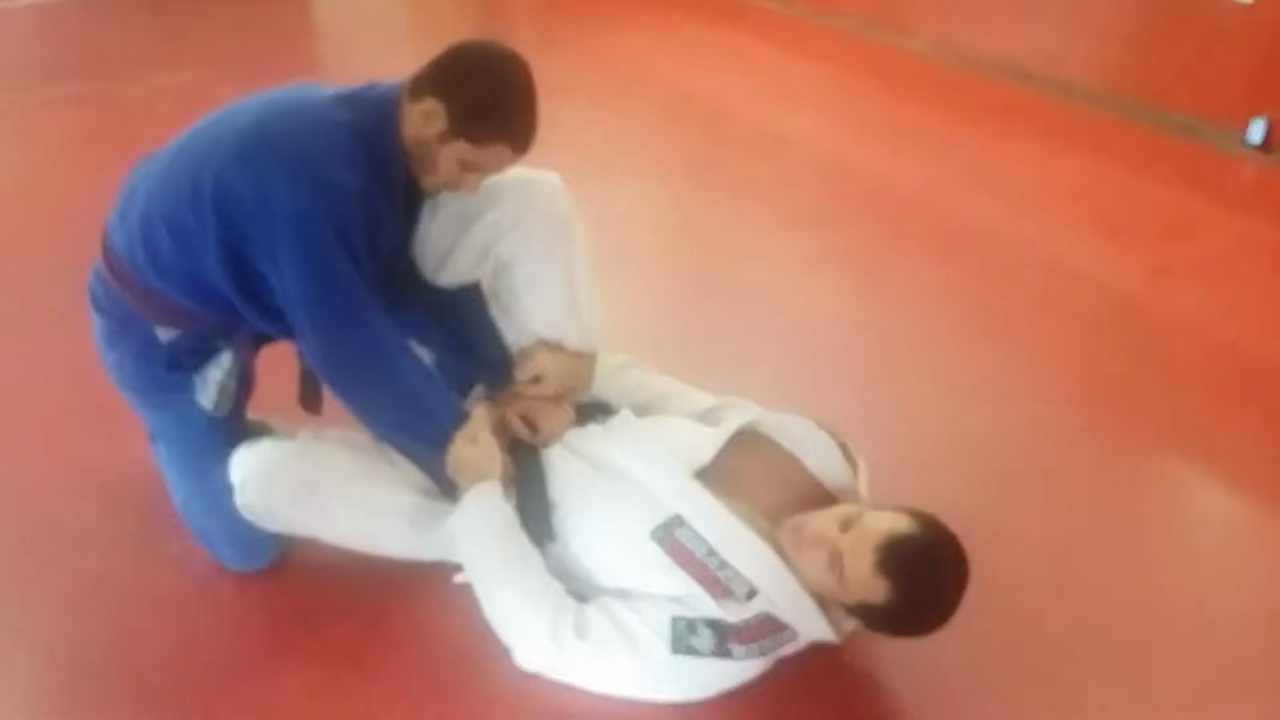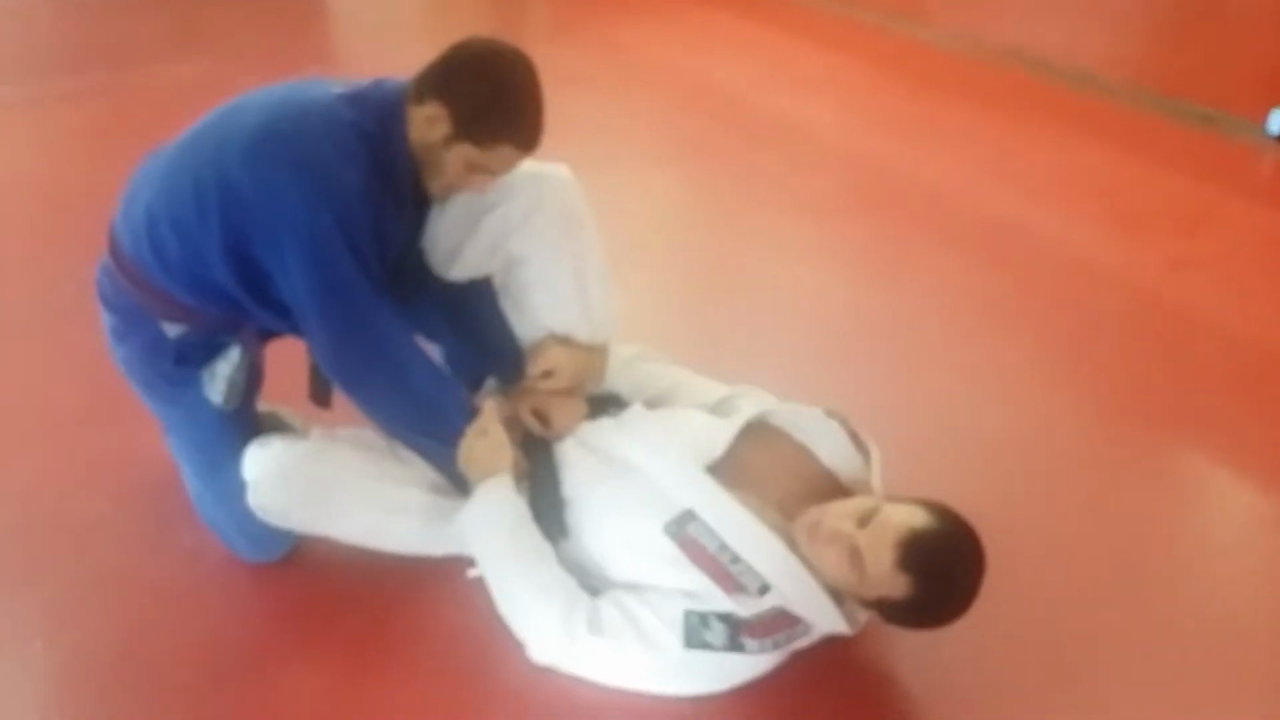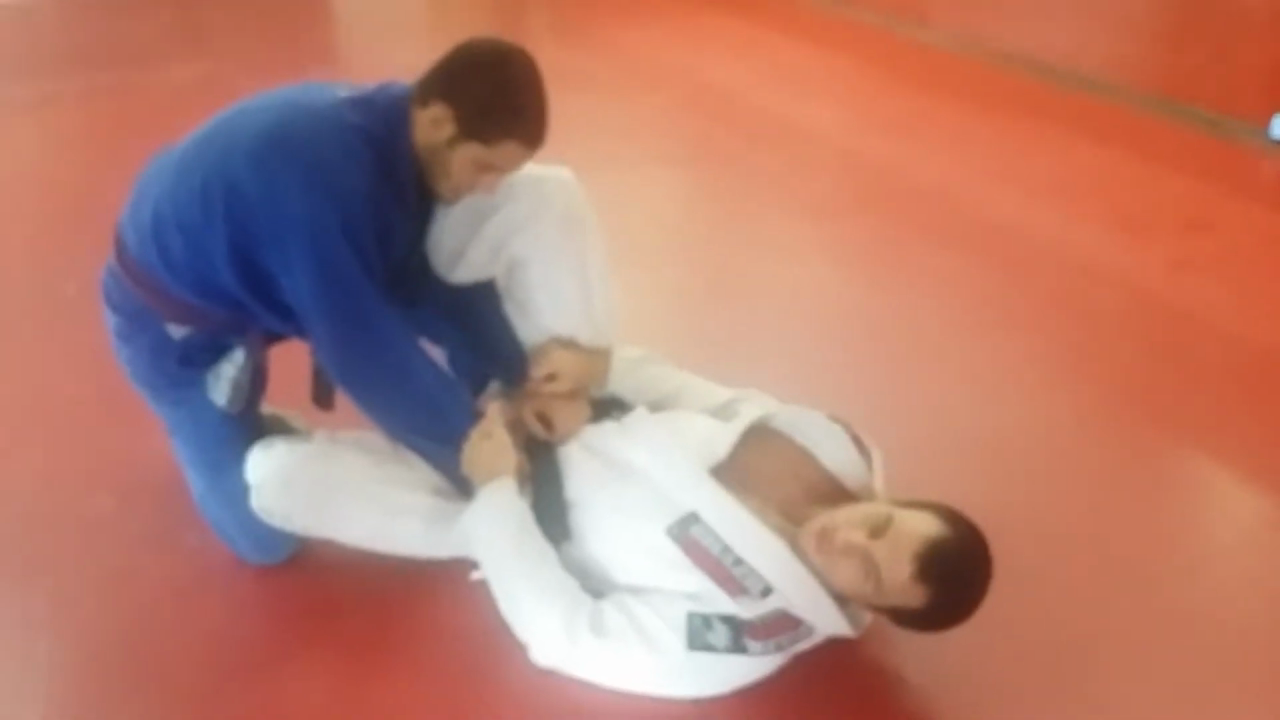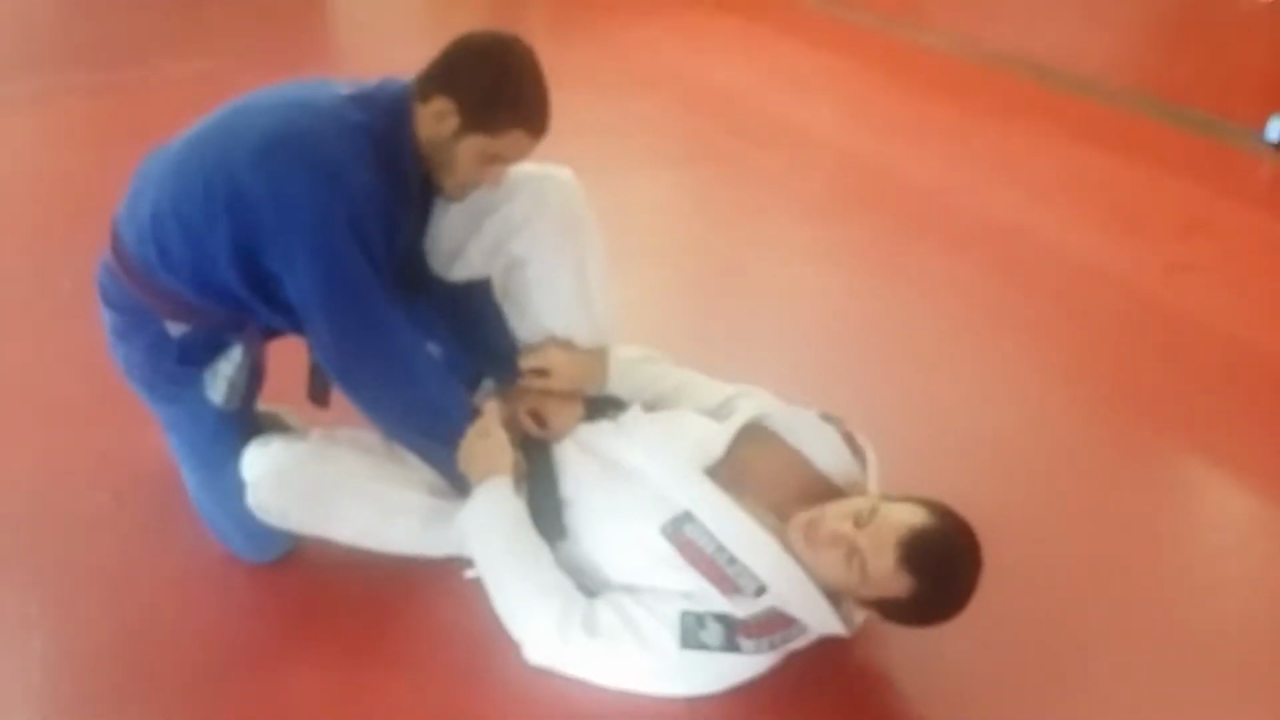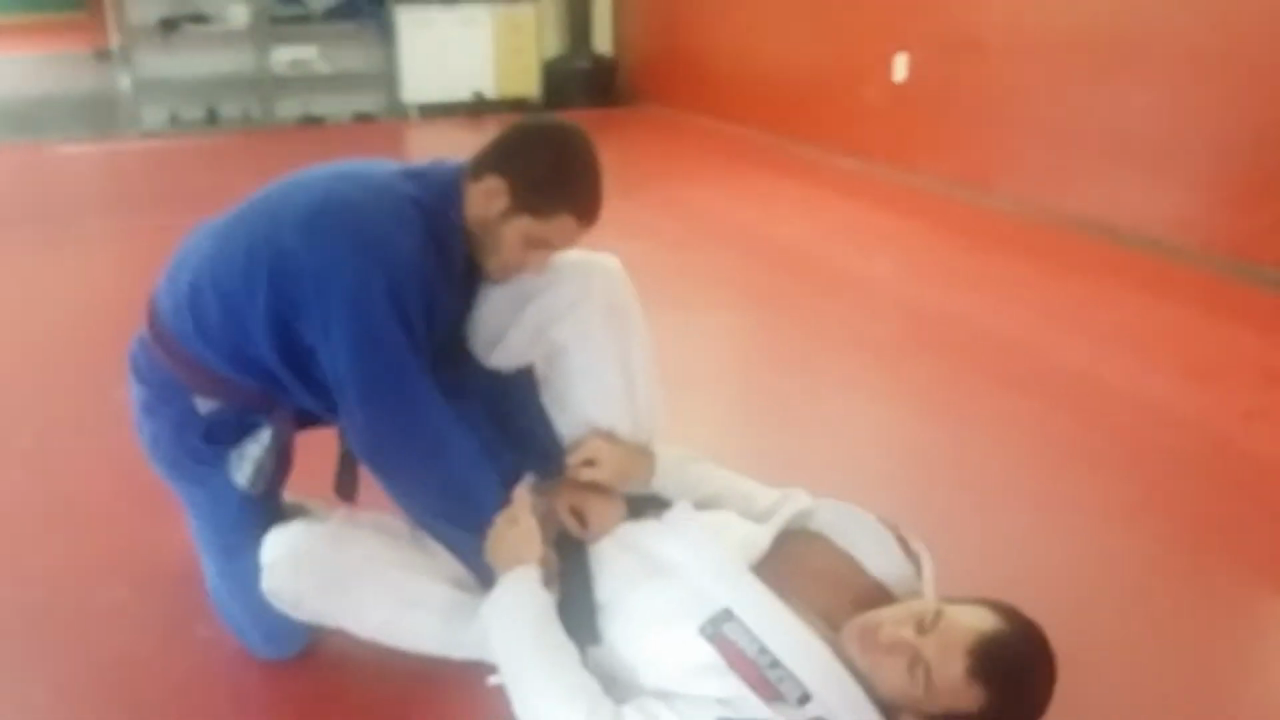
dt=1s
person 1, frame 1
left shoulder: (721, 643)
right shoulder: (823, 461)
left elbow: (550, 637)
right elbow: (705, 414)
left wrist: (481, 496)
left hip: (515, 512)
left knee: (265, 475)
left ankle: (235, 438)
person 1, frame 2
left shoulder: (734, 638)
right shoulder: (835, 449)
left elbow: (562, 631)
right elbow: (716, 402)
left wrist: (492, 491)
left hip: (525, 509)
right hip: (571, 401)
left knee: (274, 475)
left ankle: (257, 431)
person 1, frame 3
left shoulder: (736, 640)
right shoulder: (839, 453)
left elbow: (564, 634)
right elbow: (713, 403)
left wrist: (495, 493)
left hip: (528, 509)
left knee: (278, 477)
left ankle: (261, 436)
person 1, frame 4
left shoulder: (735, 637)
right shoulder: (834, 451)
left elbow: (559, 634)
right elbow: (727, 404)
left wrist: (489, 490)
right wrist: (597, 369)
left hip: (523, 507)
right hip: (571, 397)
left knee: (270, 473)
left ankle: (257, 429)
person 1, frame 5
right shoulder: (887, 558)
right elbow: (770, 509)
left wrist: (516, 582)
right wrist: (646, 466)
left hip: (551, 607)
right hip: (619, 510)
left knee: (291, 560)
person 2, frame 1
left shoulder: (380, 134)
right shoulder: (312, 171)
left elbow: (417, 278)
right elbow: (352, 346)
left wrist: (501, 381)
left hip: (240, 282)
right hip: (161, 317)
right knee: (248, 546)
right ankle: (181, 429)
person 2, frame 2
left shoulder: (386, 127)
right shoulder: (316, 172)
left elbow: (428, 274)
right elbow: (361, 345)
left wrist: (513, 374)
left hip: (246, 276)
right hip: (171, 312)
right knee: (263, 535)
right ankle: (203, 423)
person 2, frame 3
left shoulder: (390, 130)
right shoulder: (322, 175)
left elbow: (431, 276)
right elbow: (365, 348)
left wrist: (516, 372)
left hip: (253, 278)
right hip: (175, 314)
right knee: (266, 538)
right ankle: (210, 424)
person 2, frame 4
left shoulder: (390, 127)
right shoulder: (323, 174)
left elbow: (428, 274)
right elbow: (368, 350)
left wrist: (512, 369)
left hip: (249, 272)
right hip: (172, 311)
right knee: (260, 533)
right ankle: (204, 424)
person 2, frame 5
left shoulder: (443, 214)
right shoulder: (370, 246)
left elbow: (475, 366)
right elbow: (402, 432)
left wrist: (555, 474)
left hip: (292, 362)
right hip: (202, 390)
right knee: (278, 630)
right ankle: (232, 510)
